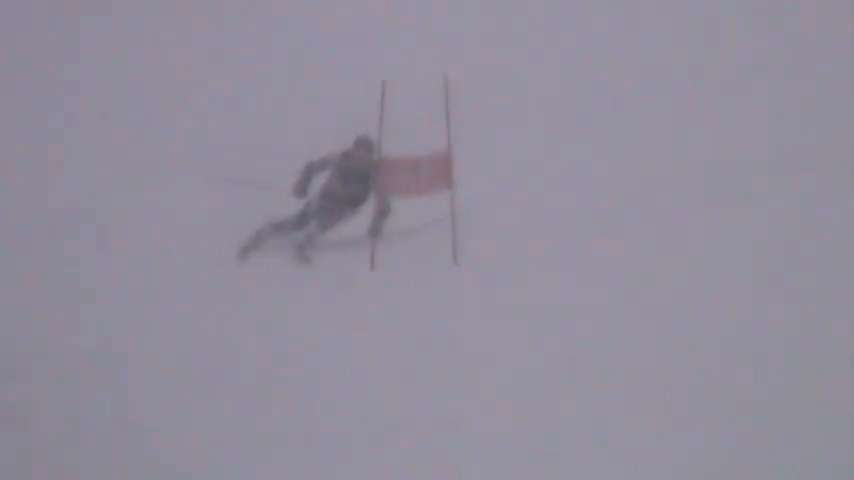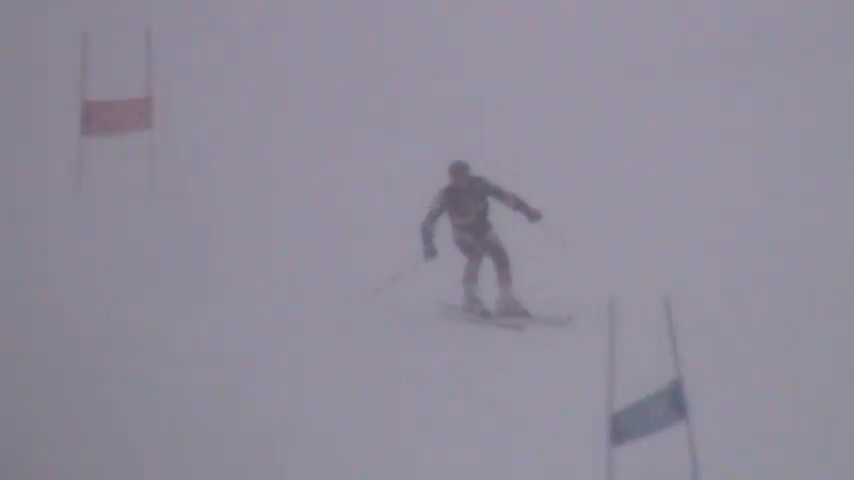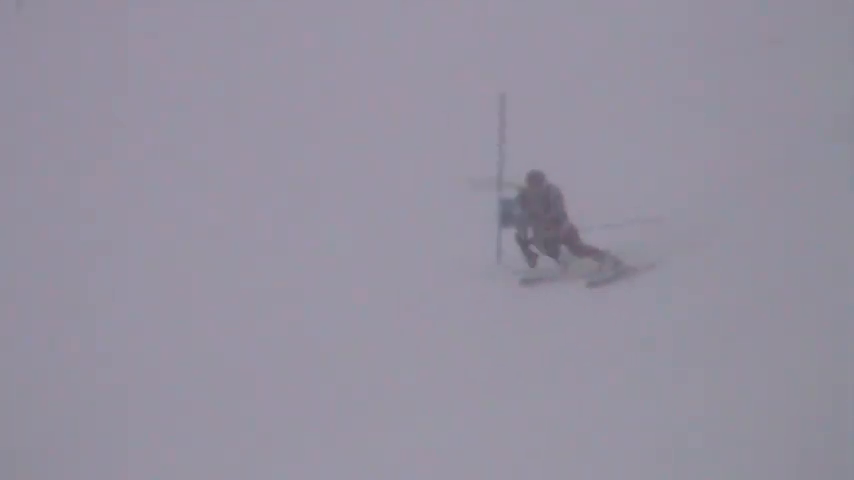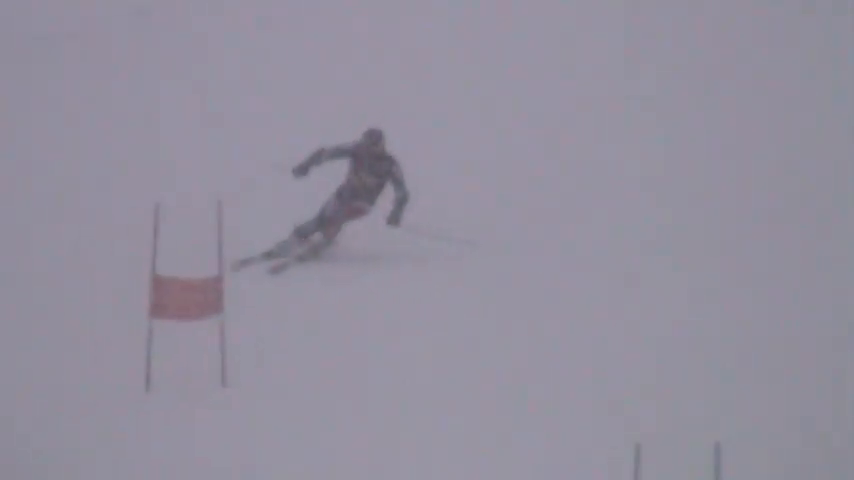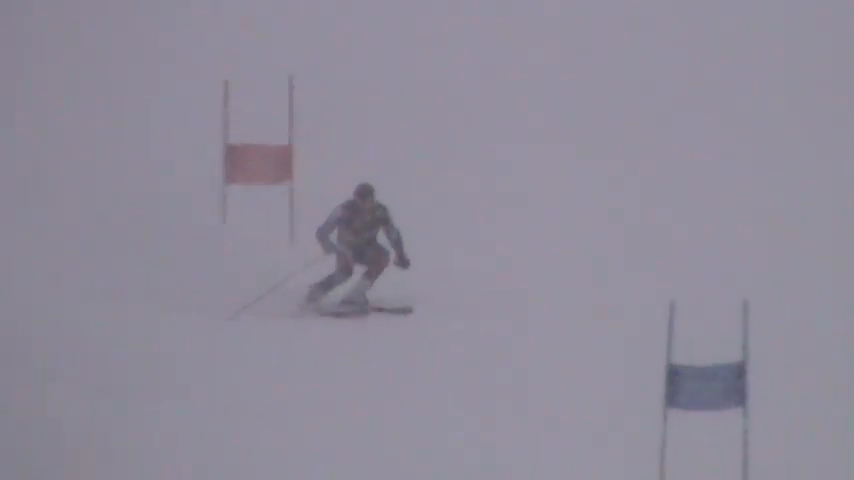
dt=1s
person 1, frame 1
left shoulder: (374, 172)
right shoulder: (342, 159)
left elbow: (384, 202)
right elbow: (311, 167)
left wrist: (377, 225)
right wrist: (301, 184)
left hip: (346, 207)
right hip: (326, 198)
right knee: (298, 223)
person 1, frame 2
left shoulder: (479, 184)
right shoulder: (445, 195)
left elbow: (505, 195)
right elbow: (428, 223)
left wrist: (527, 209)
right wrist: (428, 246)
left hip: (484, 230)
right hip: (463, 235)
left knee: (501, 259)
right knee: (475, 257)
left ankle: (507, 301)
right ankle: (470, 298)
person 1, frame 3
left shoulder: (553, 192)
right shoulder: (521, 200)
right elbow: (521, 230)
right wrist: (527, 253)
left hip: (561, 227)
right hip: (544, 235)
left knee: (576, 249)
left ankle: (613, 263)
person 1, frame 4
left shoulder: (390, 164)
right shoulder: (357, 149)
left elbow: (402, 193)
right elbow: (327, 152)
left wrist: (396, 213)
right wrist: (305, 165)
left hip: (362, 204)
right hip: (344, 195)
left knee: (335, 219)
right knee: (317, 223)
right ankle: (281, 248)
person 1, frame 5
left shoulder: (380, 210)
right shoulder: (344, 210)
left elbow: (392, 233)
right elbow: (322, 233)
left wrist: (401, 254)
right wrist: (328, 246)
left hip: (367, 248)
right hip: (345, 249)
left knee: (384, 257)
right knee: (344, 273)
left ankle: (355, 296)
right ankle: (315, 292)
